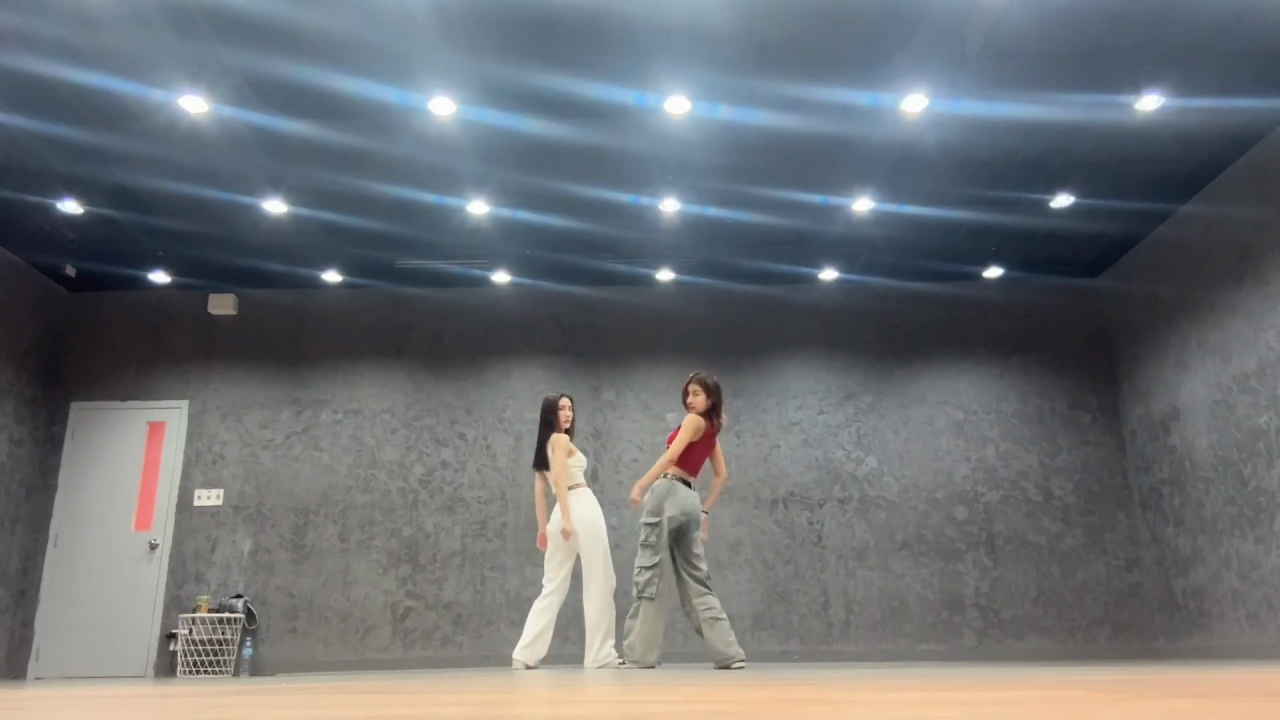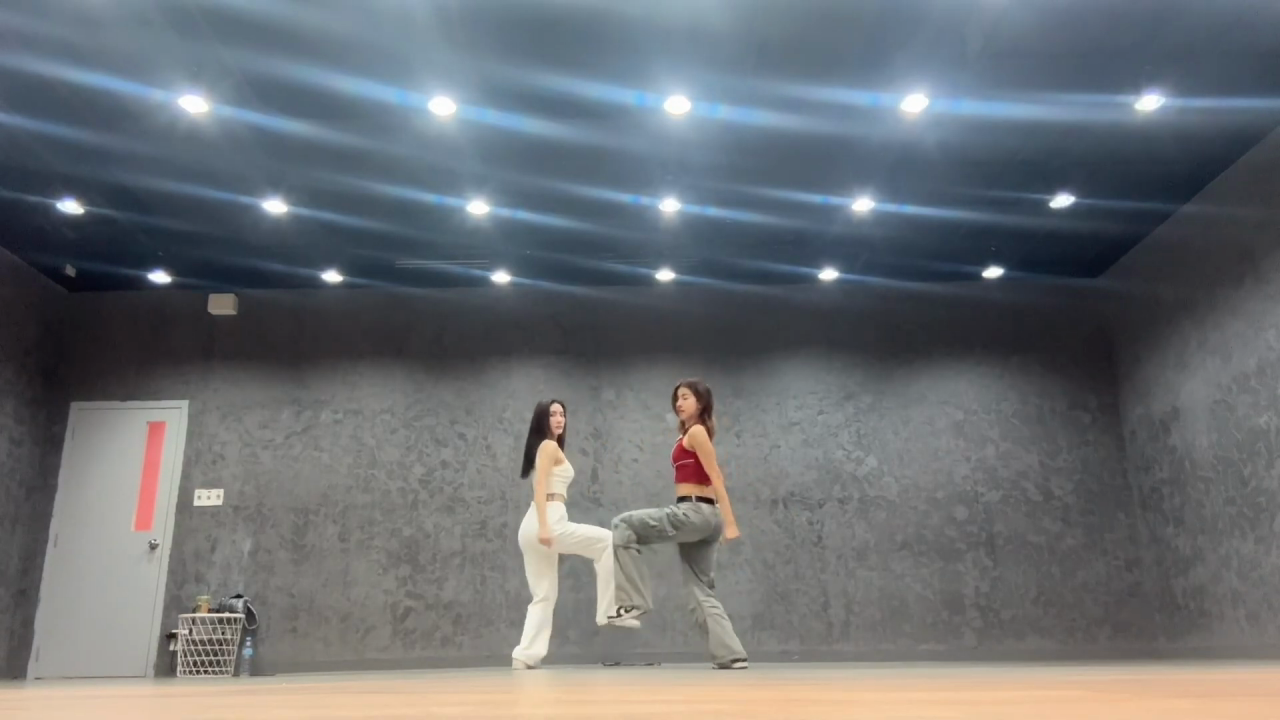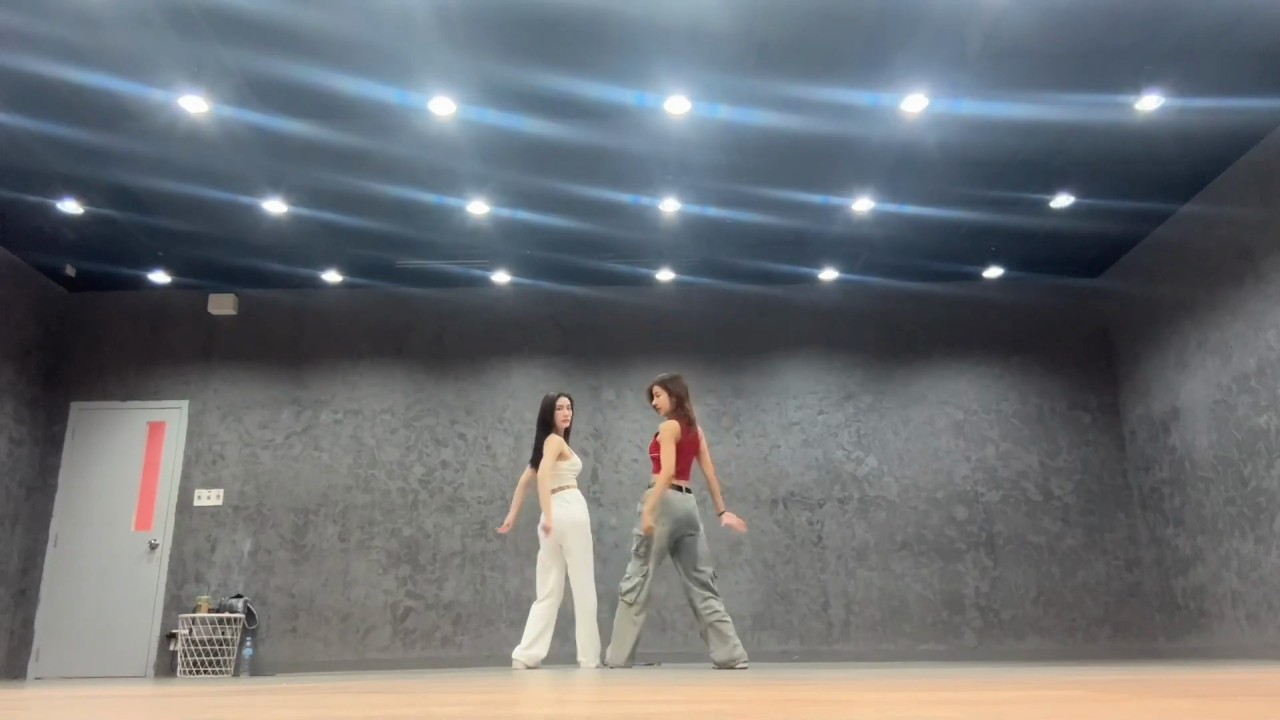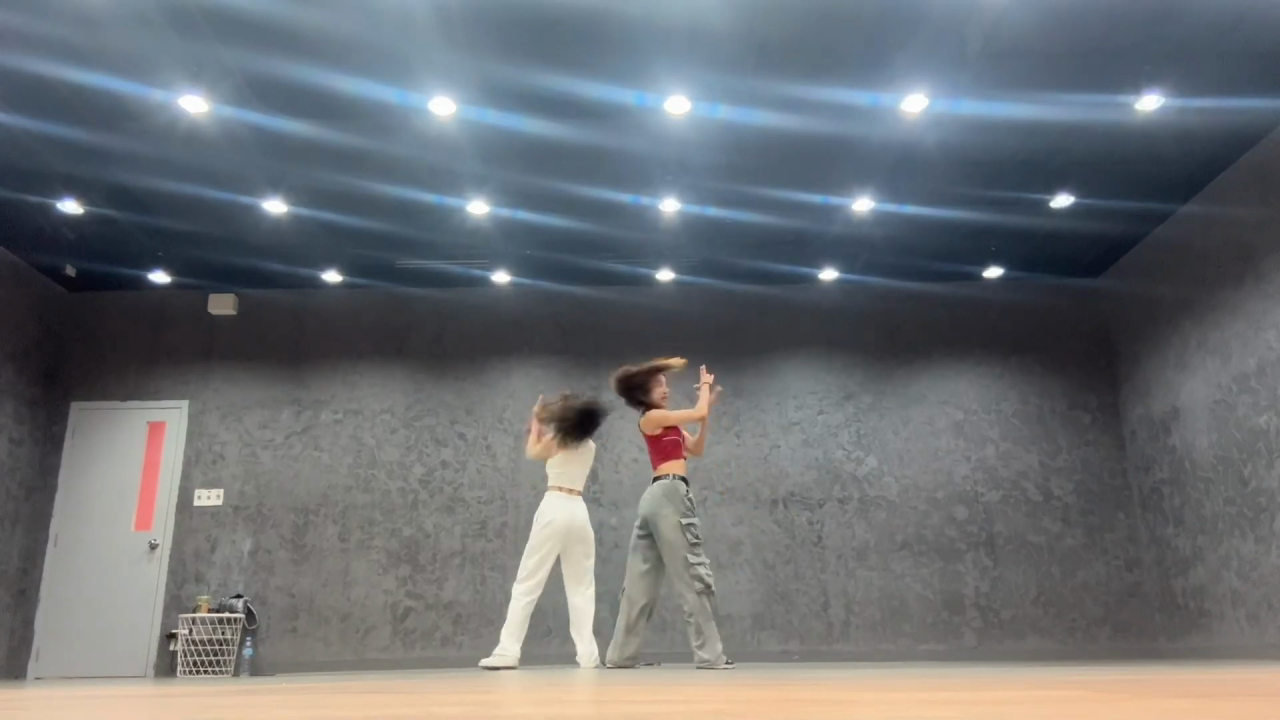
dt=0.4s
person 1, frame 1
left shoulder: (694, 421)
right shoulder: (711, 430)
left elbow: (672, 455)
right elbow: (722, 474)
left wrist: (642, 484)
right wrist: (704, 510)
left hip: (668, 494)
right hip: (689, 500)
left knee: (648, 572)
right knee: (695, 582)
left ankle: (640, 653)
right ankle: (728, 653)
person 1, frame 2
left shoulder: (695, 432)
right shoulder: (699, 432)
left elbow: (716, 478)
right elbow: (715, 479)
left wrist: (729, 522)
left hip: (692, 513)
right hip: (705, 515)
left knee: (624, 526)
right knee: (701, 589)
left ankle: (634, 602)
right ankle: (731, 654)
person 1, frame 3
left shoulder: (668, 427)
right shoulder: (694, 428)
left elbow: (666, 471)
right elbow: (709, 472)
left wrist: (648, 510)
right wrist: (723, 511)
left hip: (665, 503)
right hip: (687, 504)
left knee: (638, 579)
right knee: (700, 583)
left ankle: (619, 656)
right ankle: (731, 654)
person 1, frame 4
left shoulder: (662, 421)
right shoulder: (652, 417)
left elbow: (695, 449)
right elbow: (701, 413)
left wrist: (706, 398)
right wrist: (706, 387)
left hip: (655, 496)
right hip: (670, 493)
left knee: (640, 579)
right knee: (693, 573)
left ankle: (621, 654)
right ankle: (709, 654)
person 2, frame 1
left shoulder: (546, 445)
right shoulder: (561, 439)
left elbow: (540, 489)
right elbow: (560, 476)
left wrist: (543, 527)
right wrist: (567, 518)
left hip: (561, 517)
right hip: (581, 511)
left knee: (553, 588)
right knee: (600, 584)
left ankle: (524, 655)
right ankle: (600, 655)
person 2, frame 2
left shoulder: (540, 449)
right shoulder: (549, 446)
right elbow: (541, 486)
right wrist: (545, 526)
left hip: (532, 527)
right hip: (549, 521)
left knee: (544, 596)
right knee: (608, 542)
left ankle: (525, 655)
right ankle: (611, 610)
person 2, frame 3
left shoulder: (549, 443)
right shoulder: (555, 441)
left elbow: (524, 480)
right elbow: (543, 474)
left wrist: (512, 516)
right wrist: (549, 515)
left hip: (554, 516)
right hip: (569, 510)
left knee: (548, 593)
right knee: (583, 587)
left ankle: (525, 655)
right ankle: (589, 656)
person 2, frame 4
left shoulder: (556, 439)
right shoulder: (588, 446)
left elbow: (533, 452)
left wrist: (535, 422)
right wrist: (541, 422)
left hip: (553, 510)
right hip: (578, 513)
left knee: (526, 586)
right knee: (582, 589)
left ankle: (506, 651)
right ankle: (588, 656)
